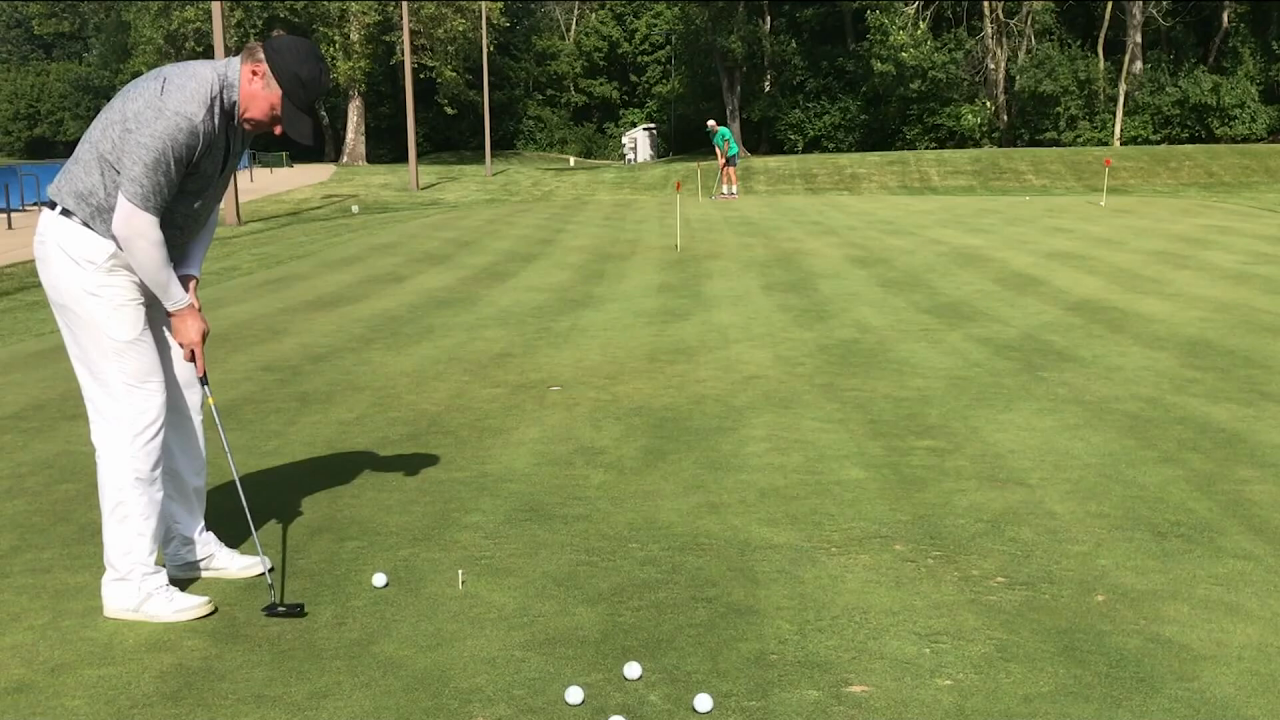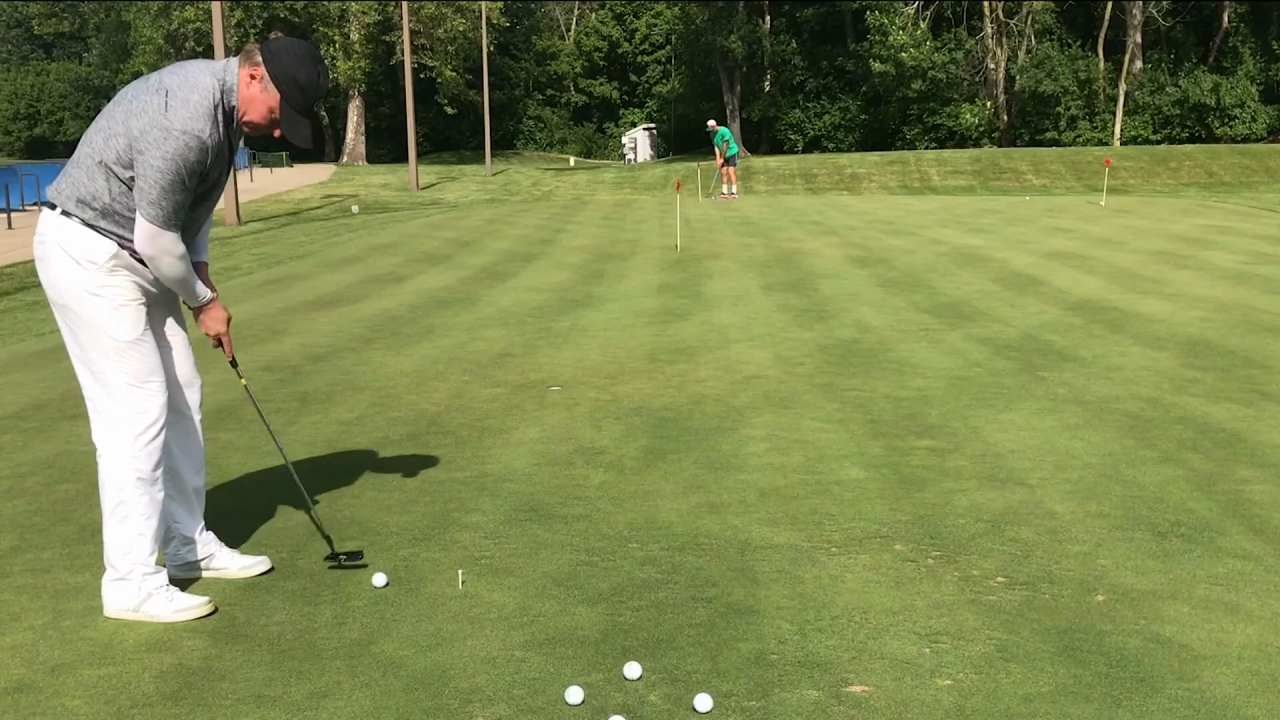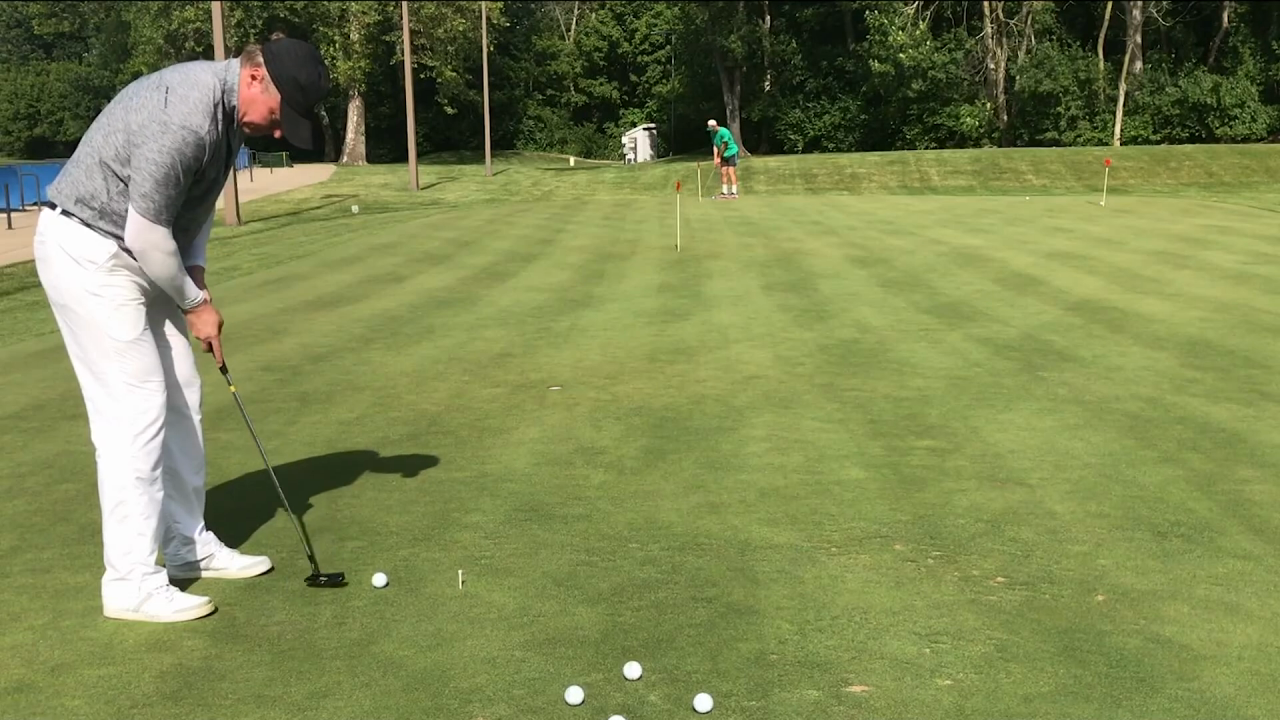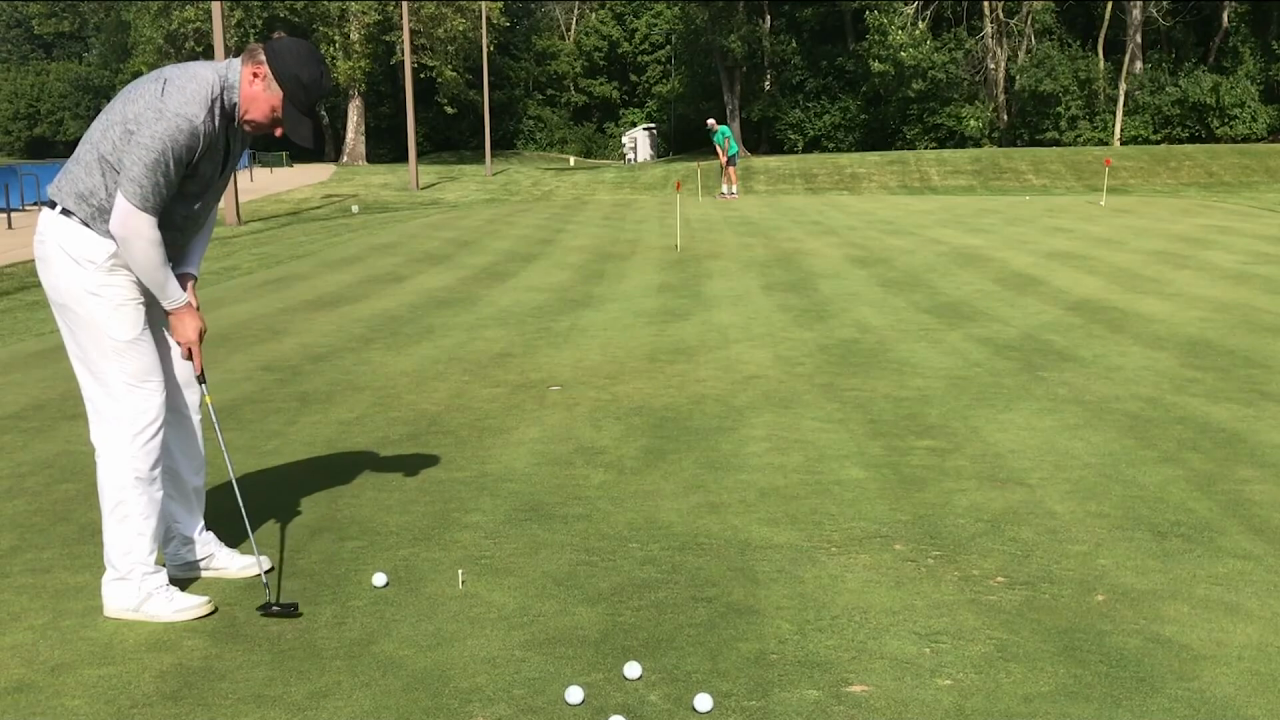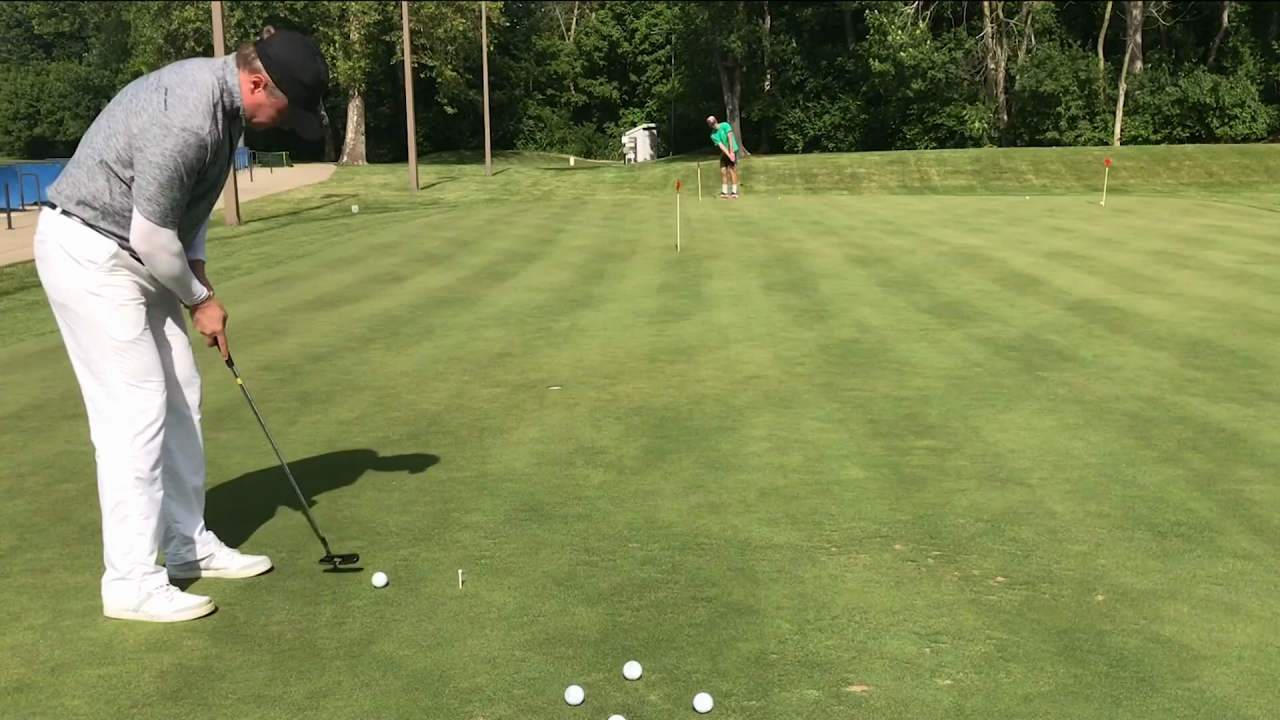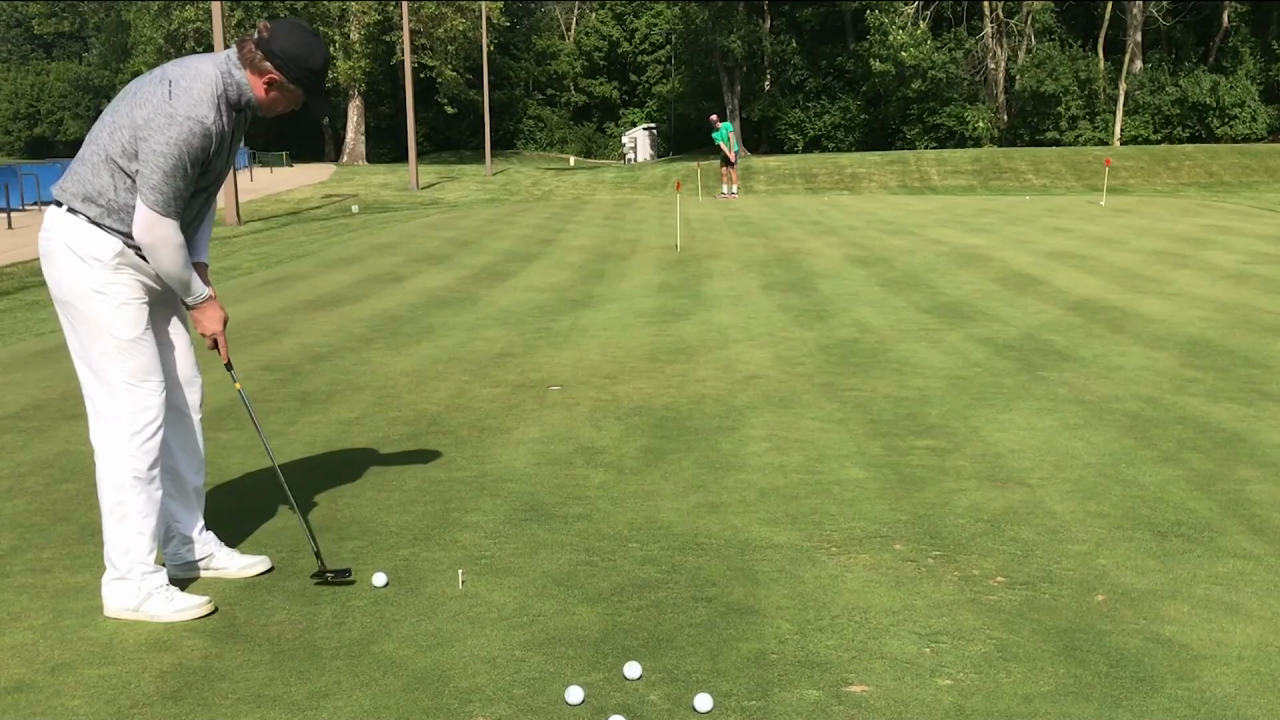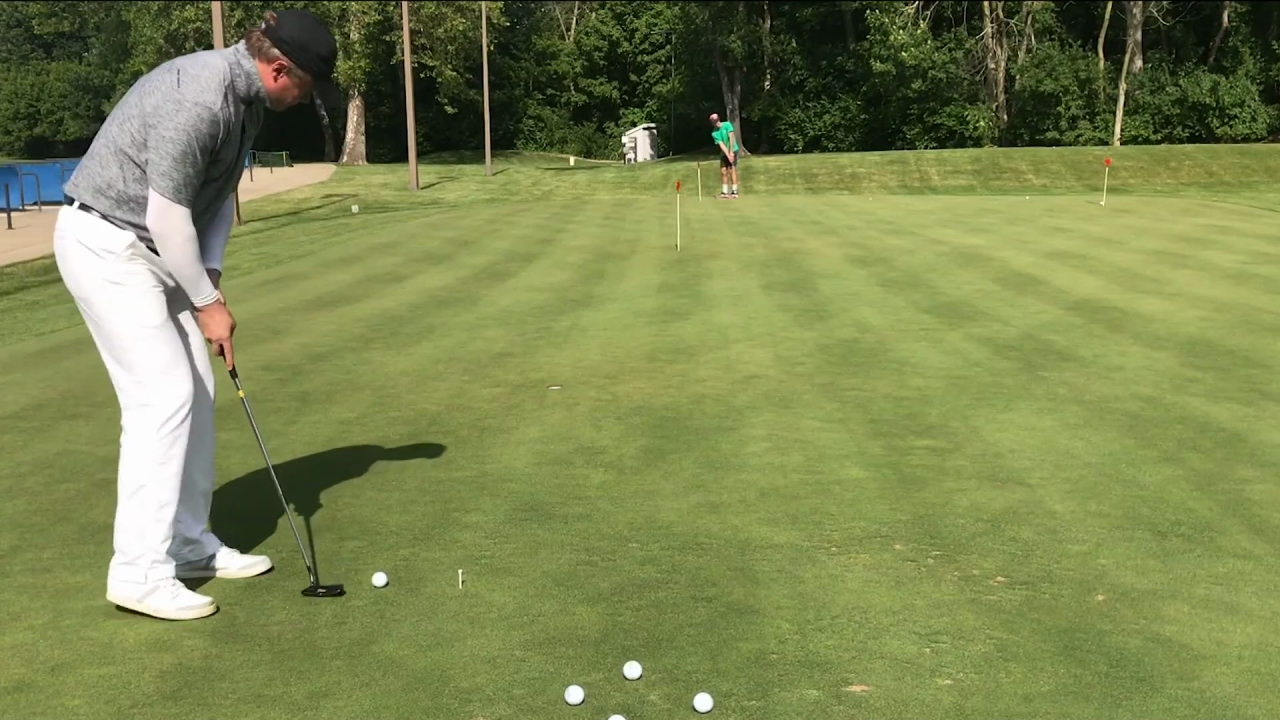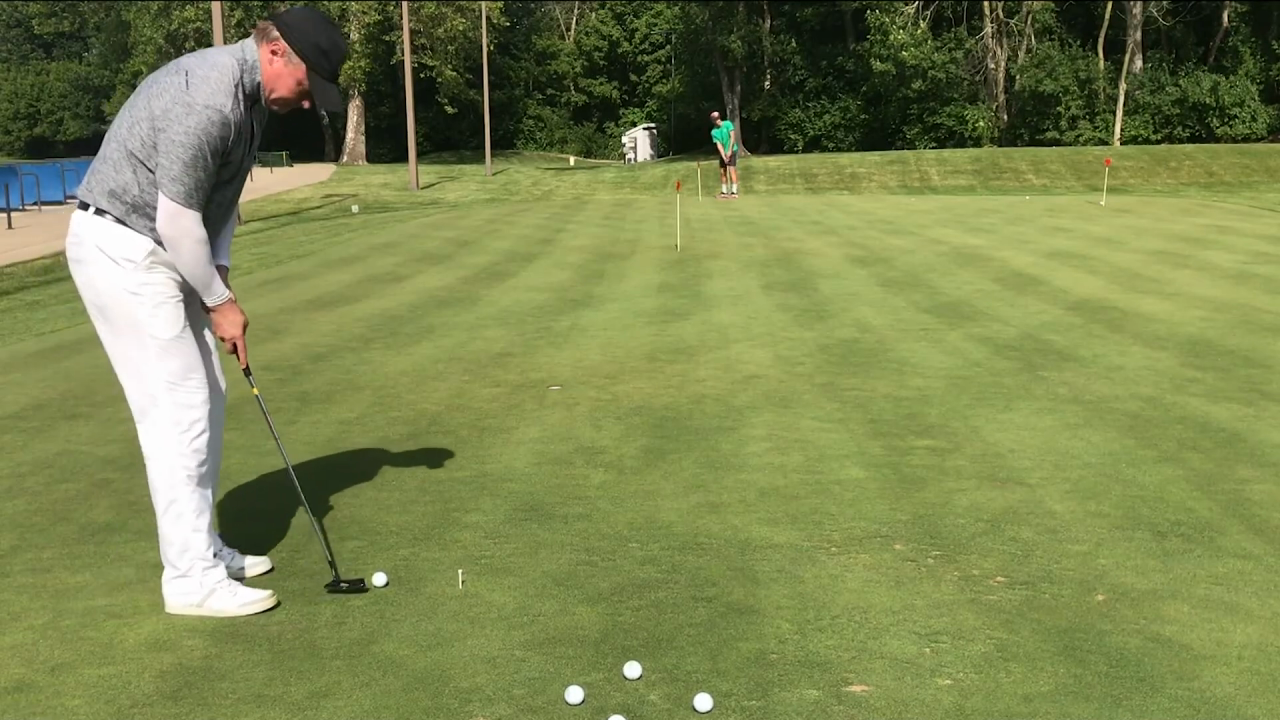
dt=0.4s
person 1, frame 1
left shoulder: (235, 111)
right shoulder: (180, 106)
left elbow: (202, 202)
right elbow: (133, 222)
left wrist: (188, 280)
right wrist: (178, 308)
left hip: (138, 254)
right hip: (87, 250)
left knee: (180, 399)
right knee: (134, 407)
left ankle: (187, 545)
right ankle: (131, 582)
person 1, frame 2
left shoulder: (227, 103)
right shoulder: (185, 118)
right elbow: (155, 236)
left wrist: (199, 266)
right wrist: (202, 302)
left hip: (133, 252)
right hip: (88, 250)
left knee: (178, 397)
right knee: (136, 407)
left ankle: (188, 545)
right ankle: (132, 583)
person 1, frame 3
left shoulder: (225, 102)
right shoulder: (185, 115)
right elbow: (145, 232)
left wrist: (195, 271)
right wrist: (193, 304)
left hip: (130, 253)
right hip: (87, 249)
left knee: (178, 397)
right knee: (134, 407)
left ankle: (187, 546)
right ankle: (131, 582)
person 1, frame 4
left shoulder: (233, 110)
right shoulder: (181, 108)
left elbow: (201, 202)
right elbow: (129, 222)
left wrist: (185, 278)
right wrist: (176, 306)
left hip: (134, 253)
right hip: (87, 249)
left knee: (179, 398)
right knee: (134, 408)
left ankle: (187, 545)
right ankle: (131, 583)
person 1, frame 5
left shoulder: (225, 97)
right shoulder: (184, 119)
right elbow: (151, 236)
left wrist: (196, 264)
right wrist: (199, 299)
left hip: (132, 252)
right hip: (87, 251)
left knee: (178, 396)
right knee: (134, 409)
left ankle: (188, 545)
right ankle: (131, 582)
person 1, frame 6
left shoulder: (227, 89)
right shoulder: (189, 112)
right elbow: (154, 228)
left wrist: (200, 268)
right wrist: (200, 299)
left hip: (134, 250)
right hip: (94, 249)
left knee: (179, 397)
right knee: (134, 408)
left ankle: (187, 545)
right ankle: (131, 582)
person 1, frame 7
left shoulder: (243, 95)
right shoulder: (196, 99)
left elbow: (218, 194)
right elbow: (167, 216)
left wrist: (212, 276)
right wrist: (207, 302)
left hip: (151, 247)
right hip: (106, 243)
left knee: (194, 393)
right knee: (164, 395)
left ankle: (190, 545)
right ankle: (140, 569)
person 1, frame 8
left shoulder: (246, 89)
right shoulder: (206, 101)
right elbow: (177, 222)
left wrist: (220, 274)
right wrist: (220, 302)
left hip: (156, 249)
right hip: (121, 248)
left knee: (202, 400)
right knee: (177, 409)
left ankle: (197, 546)
right ankle: (191, 578)
